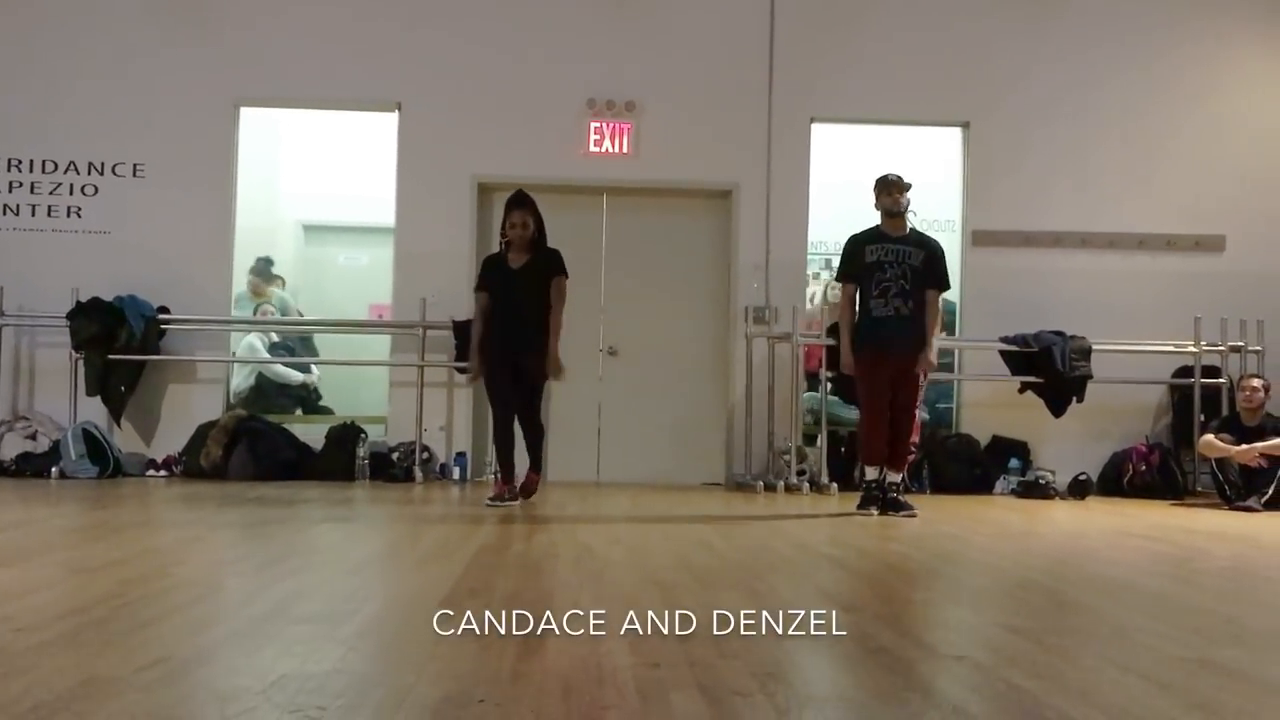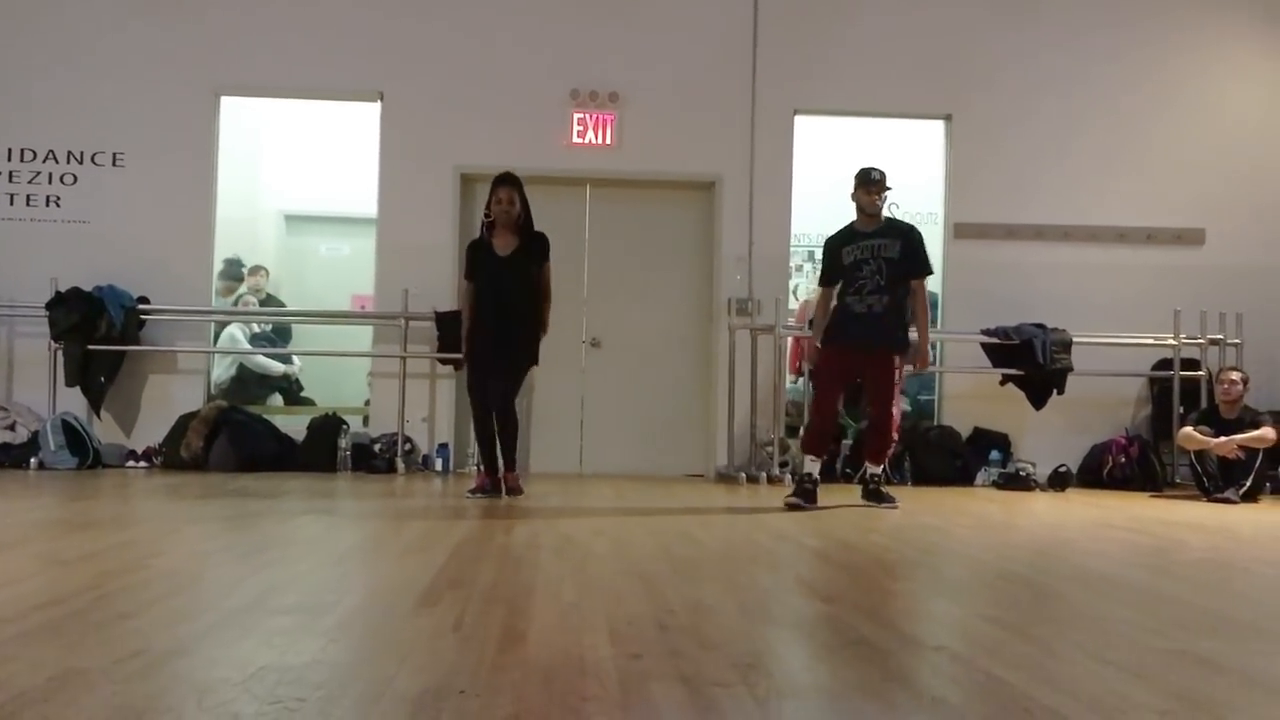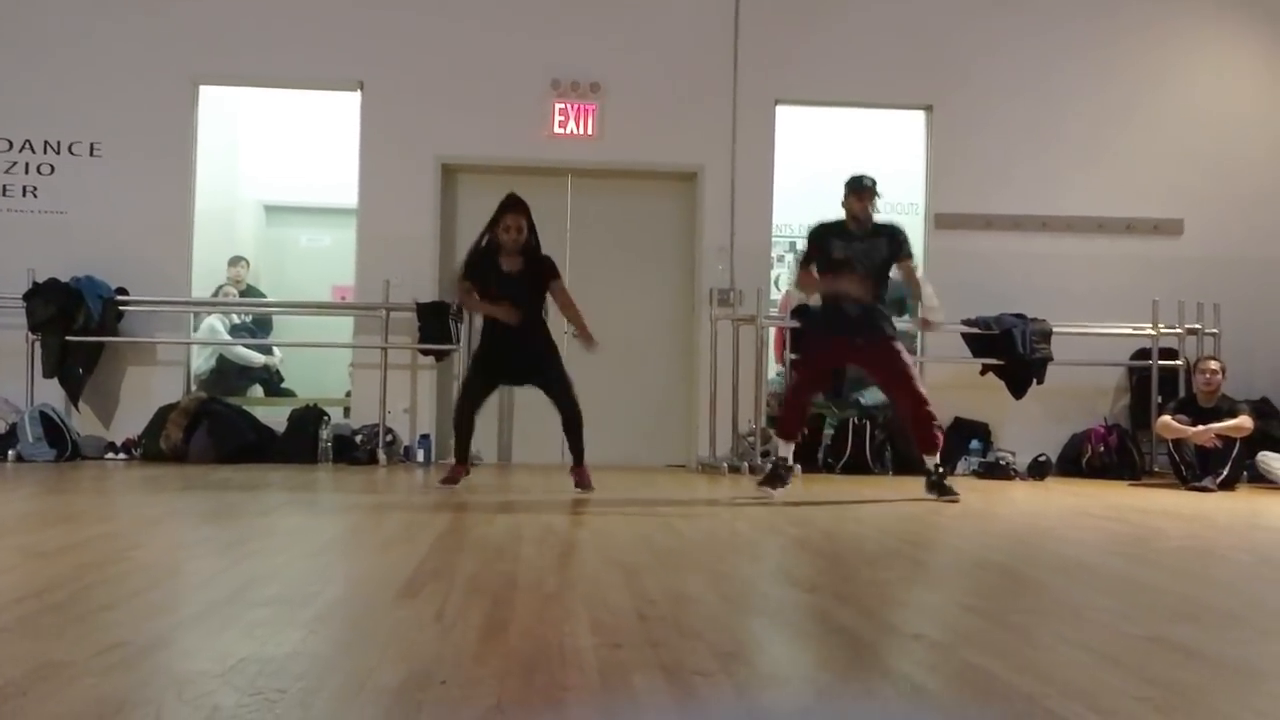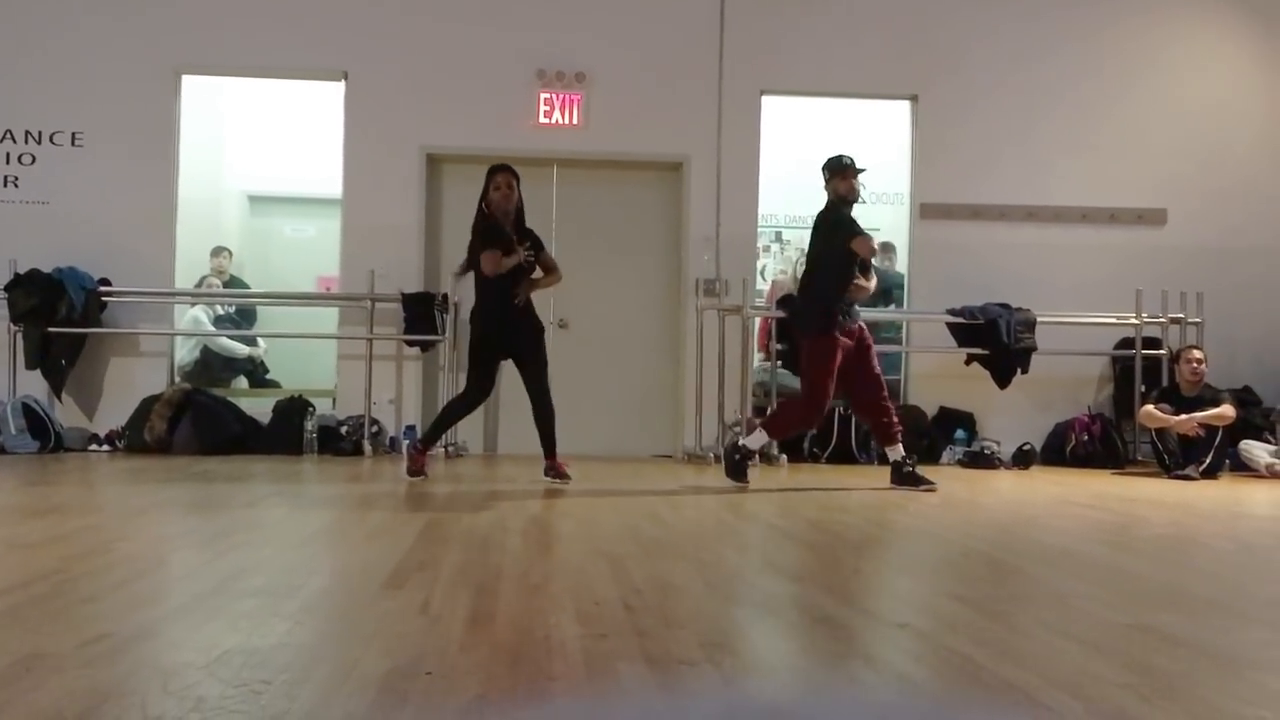
dt=0.5s
person 1, frame 1
left shoulder: (929, 247)
right shoulder: (859, 244)
left elbow: (934, 300)
right elbow: (848, 297)
left wrist: (932, 345)
right wrist: (845, 346)
left hip: (911, 347)
right hip: (870, 344)
left knee: (906, 418)
right knee: (873, 416)
left ankle: (892, 489)
right ankle: (872, 487)
person 1, frame 2
left shoulder: (906, 235)
right shoulder: (837, 243)
left elbow: (918, 291)
right elbow: (826, 294)
left wrist: (923, 341)
right wrist: (815, 339)
left hip: (887, 341)
right hip: (842, 338)
left knee: (884, 413)
right knee: (823, 406)
left ankle: (873, 480)
right ankle: (808, 480)
person 1, frame 3
left shoulder: (888, 235)
right shoulder: (824, 234)
left elbow: (911, 273)
right elbow: (804, 283)
left wrist: (927, 303)
right wrist: (841, 285)
left hip: (875, 332)
right hip: (829, 332)
left knee: (913, 400)
right knee: (800, 394)
left ankle: (935, 472)
right ankle: (781, 466)
person 1, frame 4
left shoulder: (845, 221)
right shoulder: (833, 217)
left elbow: (867, 271)
right elbow: (867, 249)
left wrist: (867, 285)
right wrist: (865, 244)
left hip: (847, 323)
right hip: (822, 325)
left knee: (875, 394)
right knee: (813, 403)
left ankle: (901, 466)
right ankle: (742, 450)
person 2, frame 1
left shoulder: (550, 260)
right shoulder: (492, 264)
left elbow: (557, 306)
right elbow: (481, 309)
left wrist: (553, 352)
right wrist: (475, 353)
left hip: (533, 350)
right hip: (496, 350)
left knee: (529, 414)
right knee: (502, 415)
left ankle: (534, 473)
right ankle: (506, 483)
person 2, frame 2
left shoulder: (536, 243)
right shoulder: (477, 248)
left elbow: (544, 291)
right elbow: (469, 297)
left wrist: (541, 328)
right wrist: (466, 340)
left hip: (519, 337)
right hip: (484, 337)
left knee: (503, 401)
right knee: (480, 403)
left ankle: (510, 472)
right ankle: (490, 475)
person 2, frame 3
left shoulder: (541, 263)
right shoulder: (481, 257)
left elbow: (563, 301)
right elbow: (466, 297)
left wrist: (585, 333)
right wrist: (494, 309)
left hip: (535, 347)
right hip: (494, 347)
left knee: (569, 404)
right knee: (466, 405)
left ankle: (579, 467)
right ankle: (460, 465)
person 2, frame 4
left shoulder: (527, 236)
right shoulder: (486, 231)
left elbow: (555, 274)
right elbow: (490, 268)
left wrist: (534, 283)
right wrist: (516, 258)
left hip: (525, 324)
right hip: (489, 324)
left knee: (540, 392)
right knee: (476, 393)
left ankle: (552, 462)
right ankle: (419, 450)
